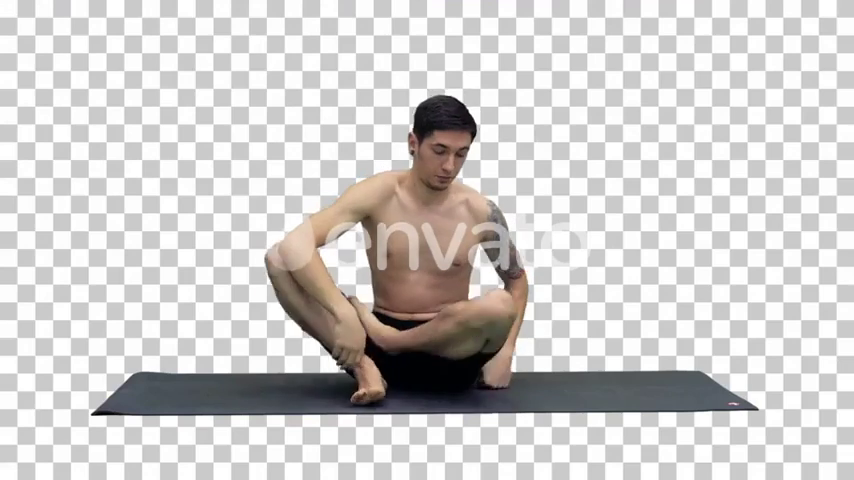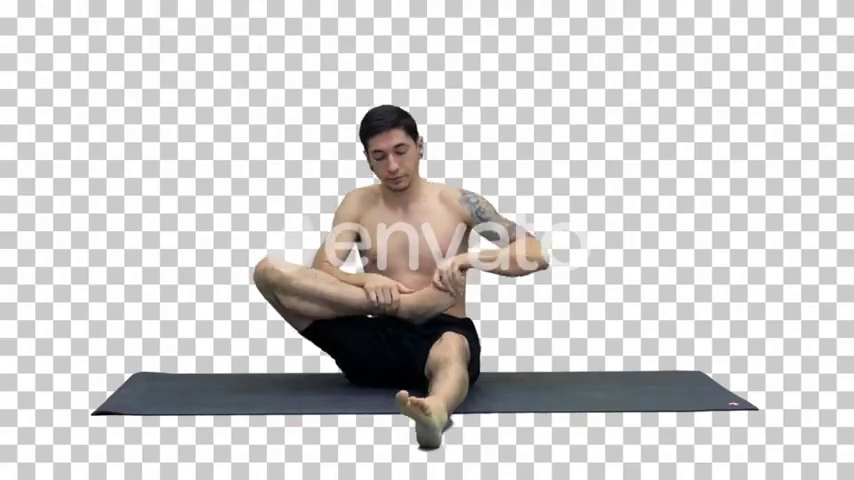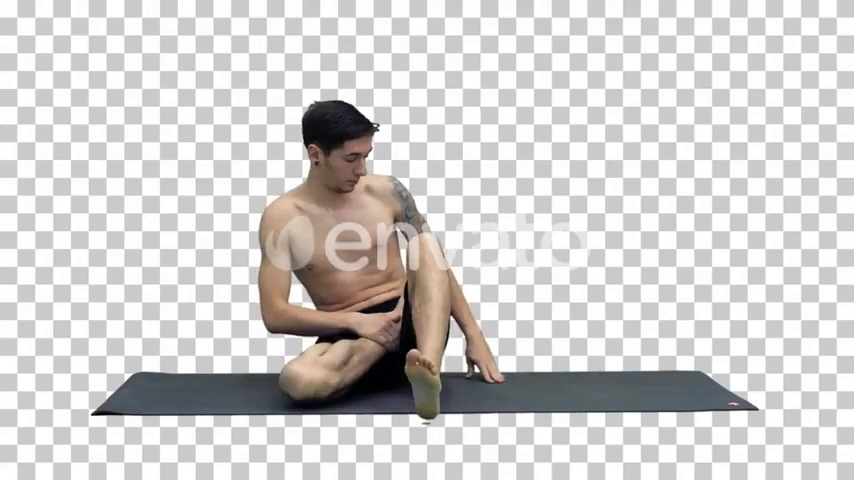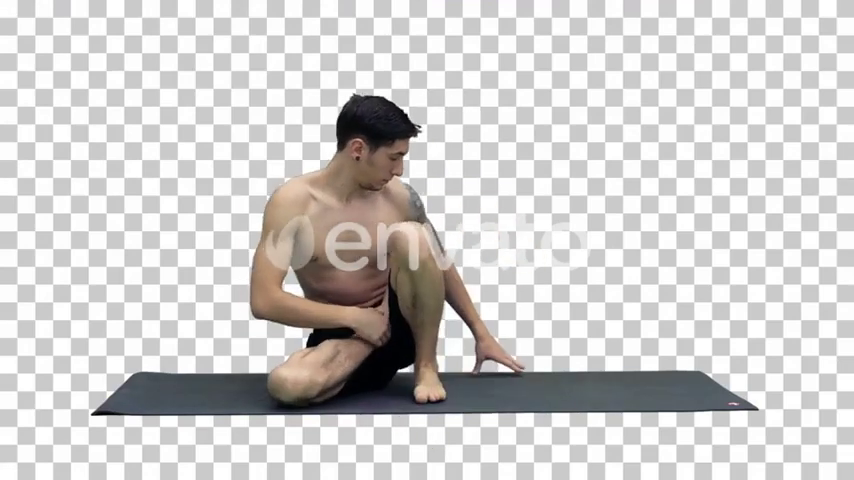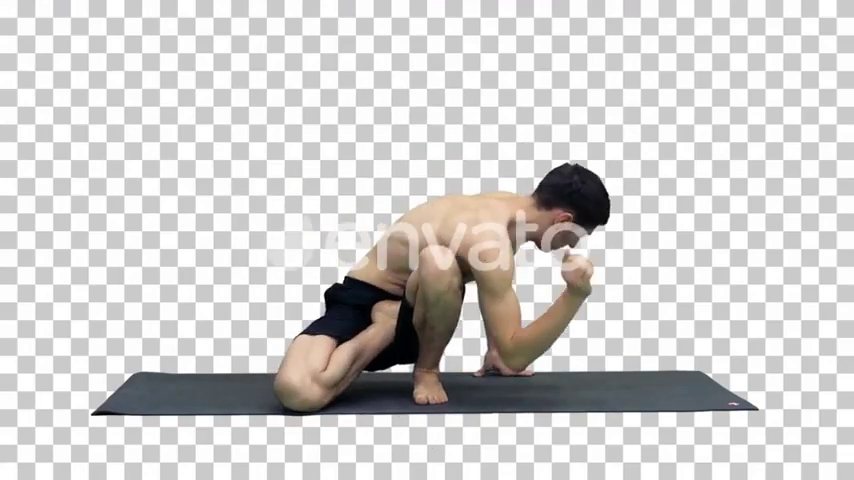
dt=1s
person 1, frame 1
left shoulder: (481, 212)
right shoulder: (378, 192)
left elbow: (516, 281)
right elbow: (294, 244)
left wrist: (503, 354)
right wrist: (345, 314)
left hip: (448, 356)
right hip: (382, 337)
left knee: (496, 307)
right knee: (278, 257)
left ankle: (385, 339)
right ankle: (364, 366)
person 1, frame 2
left shoulder: (457, 201)
right shoulder: (357, 204)
left elbow: (536, 255)
right elbow: (319, 273)
left wrist: (471, 259)
right wrist: (367, 279)
left hip: (446, 335)
right hip: (381, 342)
left knee: (450, 351)
right knee: (268, 270)
right ankle: (414, 303)
person 1, frame 3
left shoulder: (385, 191)
right shoulder: (282, 217)
left elbow: (436, 263)
right elbow: (275, 314)
left wrist: (474, 336)
right wrist: (354, 321)
left hip: (409, 319)
right hip: (349, 336)
left knee: (425, 243)
right knee: (296, 380)
left ankle: (427, 363)
right ankle: (398, 346)
person 1, frame 4
left shoulder: (399, 196)
right shoulder: (293, 200)
left elbow: (441, 265)
right elbow: (263, 301)
left wrist: (482, 335)
right wrist: (353, 318)
left hip: (404, 325)
right hip: (341, 334)
left knee: (412, 236)
right knee: (284, 384)
left ankle: (426, 364)
person 1, frame 5
left shoulder: (512, 209)
right shoulder: (489, 239)
left elbow: (492, 289)
right elbow: (515, 356)
left wrist: (494, 350)
right wrist: (575, 295)
left hip: (413, 309)
right hip: (363, 303)
right knee: (297, 391)
left ankle: (427, 370)
